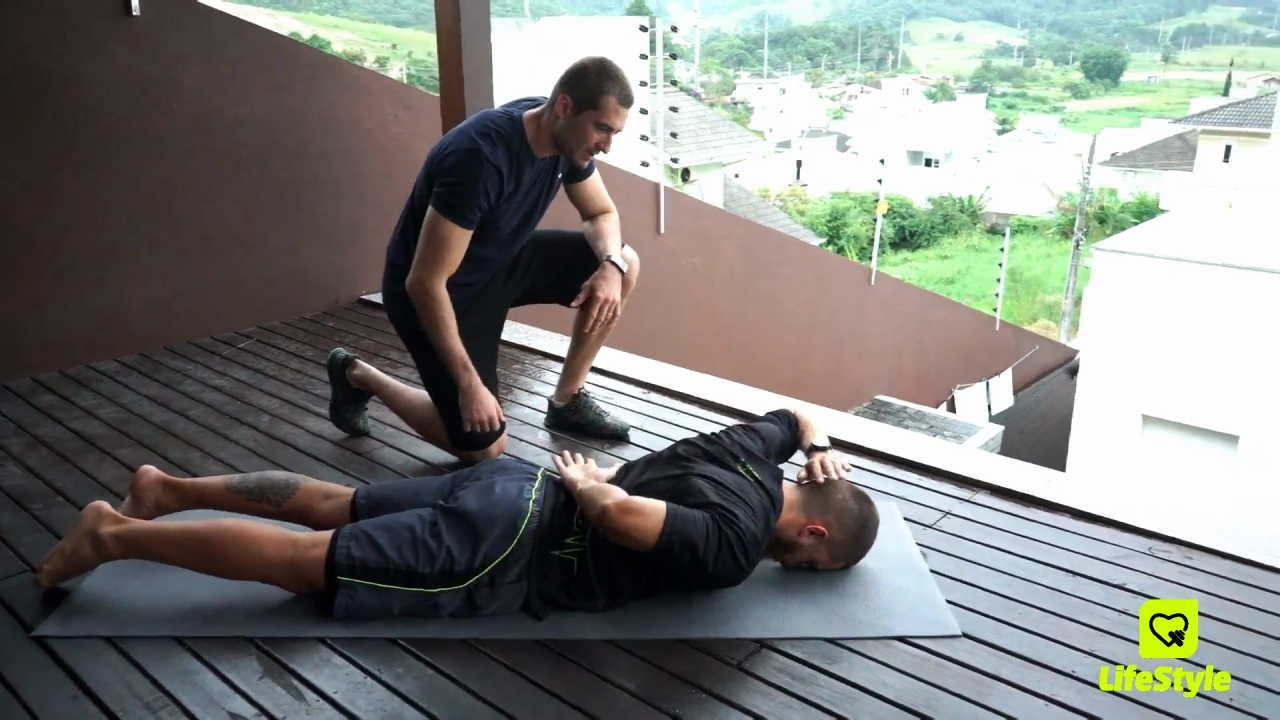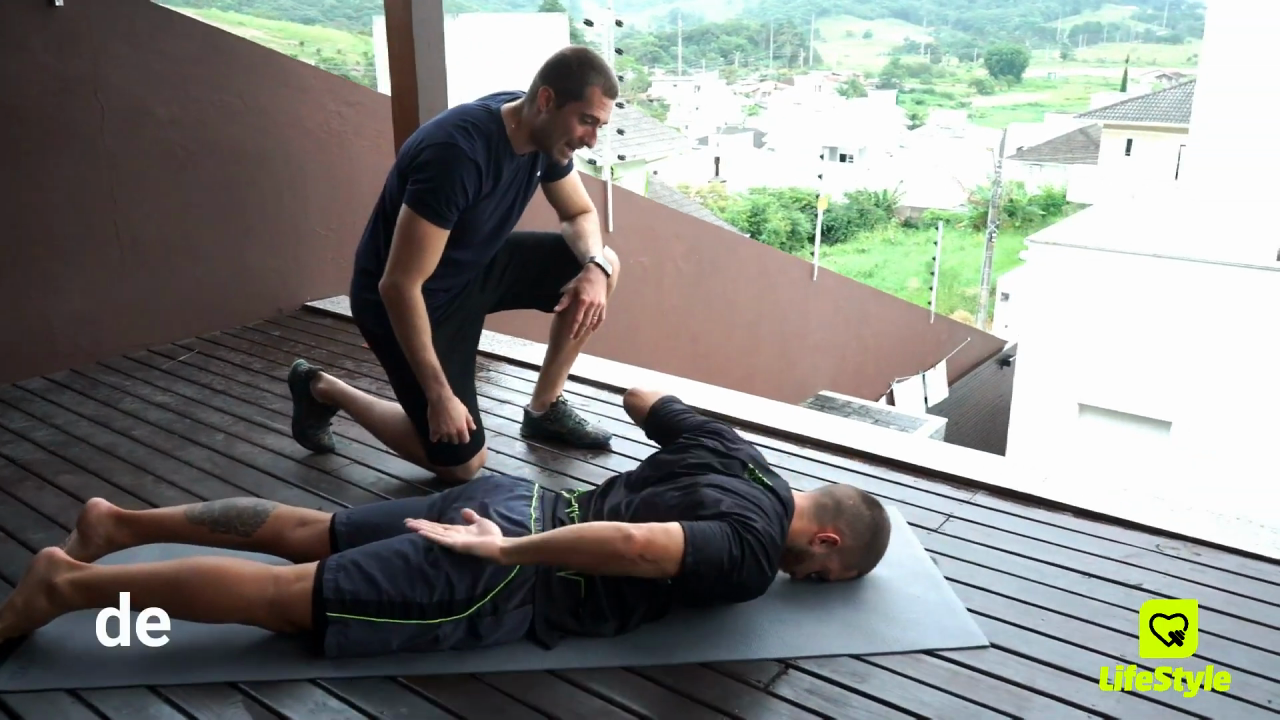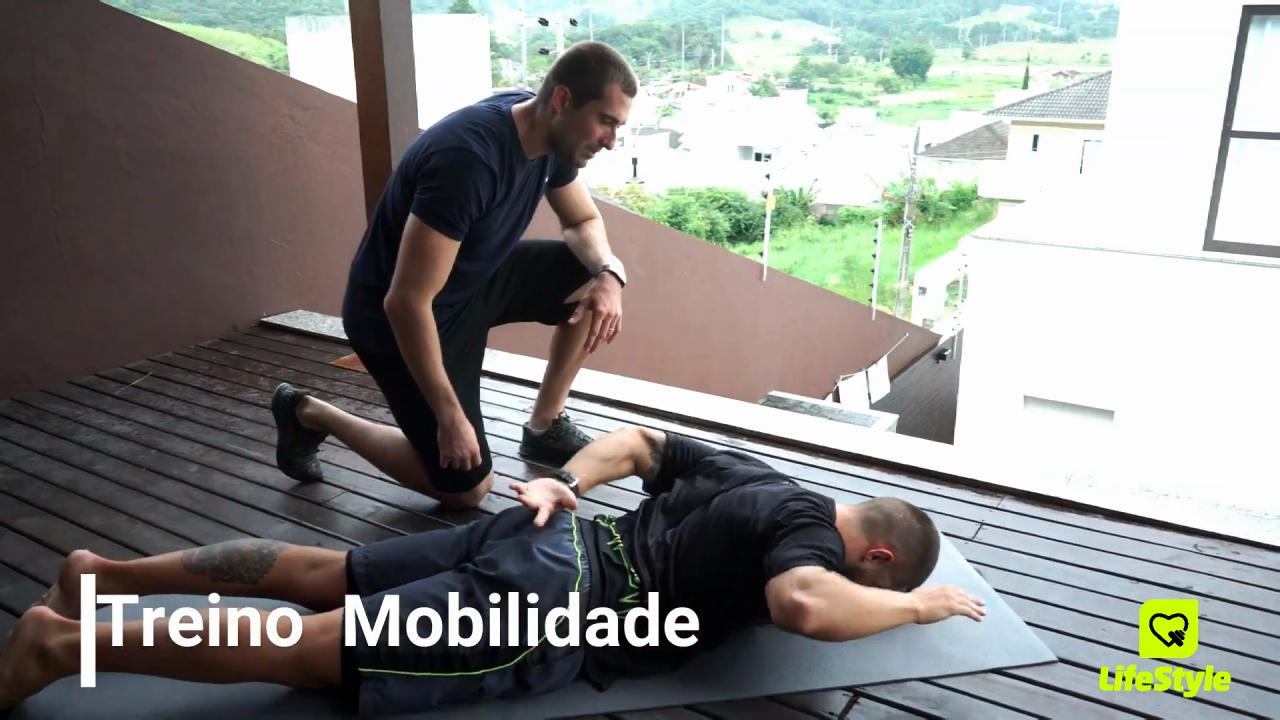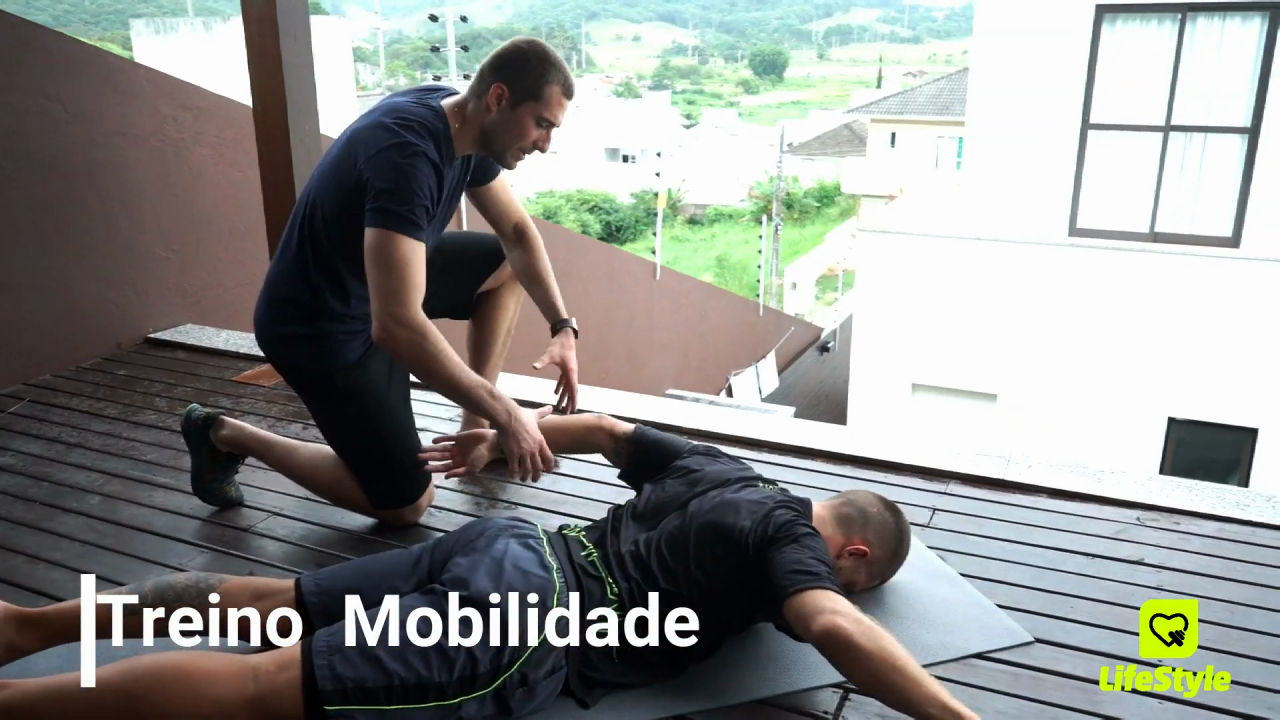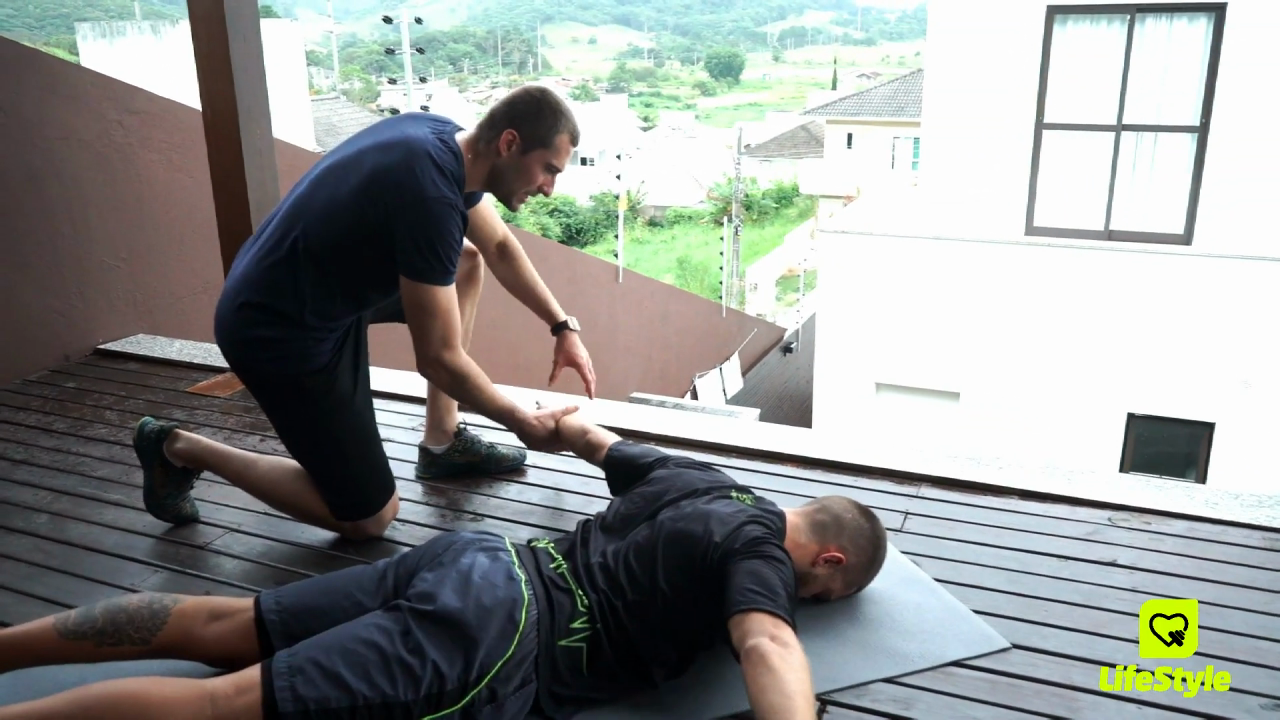
dt=1s
person 1, frame 1
left shoulder: (750, 453)
right shoulder: (737, 543)
left elbow: (787, 412)
right elbow: (617, 512)
left wrist: (820, 448)
right wrist: (586, 484)
left hip: (512, 490)
right hip: (504, 555)
left knee: (329, 503)
right knee: (303, 560)
left ankle: (168, 488)
right ankle: (117, 534)
person 1, frame 2
left shoulder: (734, 453)
right shoulder: (756, 550)
left elbow: (640, 396)
right elbow: (631, 545)
right wrist: (507, 556)
left hip: (507, 503)
right hip: (495, 587)
left knee: (305, 536)
right knee: (283, 598)
left ankle: (120, 519)
right ankle: (75, 581)
person 1, frame 3
left shoulder: (759, 475)
right shoulder: (815, 534)
left elbow: (639, 439)
right elbow: (797, 608)
left wrist: (562, 482)
right wrist: (925, 606)
left hip: (540, 543)
right hip: (546, 610)
left knee: (316, 578)
left ankle: (107, 572)
person 1, frame 4
left shoulder: (720, 470)
right shoulder: (793, 546)
left elbow: (599, 425)
right elbow: (838, 630)
left wrist: (491, 434)
left hip: (502, 549)
right hip: (517, 635)
left knee: (255, 605)
person 1, frame 5
left shoulder: (699, 479)
right shoulder: (763, 553)
left elbow: (593, 437)
right elbow: (768, 648)
left wrist: (558, 421)
left hip: (469, 563)
right hip: (485, 645)
left knee: (216, 627)
person 2, frame 1
left shoulder: (568, 136)
right shoulder: (480, 157)
left elbow: (602, 213)
right elbow: (424, 282)
left wrist: (610, 265)
right wrist: (469, 384)
left hip: (501, 261)
right hip: (439, 292)
left knee: (624, 265)
right knee: (483, 447)
left ankle: (567, 400)
right ankle: (358, 376)
person 2, frame 2
left shoulder: (546, 133)
right shoulder: (457, 153)
left elbow: (581, 214)
right elbow: (399, 285)
left wrist: (593, 267)
right wrist: (440, 395)
left hip: (474, 266)
right hip: (407, 298)
left knee: (604, 266)
right knee: (462, 463)
left ankle: (544, 409)
right ankle: (323, 391)
person 2, frame 3
left shoulder: (549, 132)
right shoulder: (468, 158)
left elbow: (584, 222)
right elbow: (406, 301)
left wrist: (608, 275)
right wrist: (450, 417)
right hip: (397, 317)
left knee: (600, 276)
right knee: (467, 487)
left ankle: (544, 427)
right ankle: (310, 414)
person 2, frame 4
left shoulder: (464, 124)
right shoulder: (405, 155)
left elbow: (516, 231)
right elbow: (396, 326)
left wrist: (563, 326)
right wrist: (506, 415)
right hip: (320, 326)
left knee: (511, 265)
right knee: (406, 503)
left ankle: (475, 433)
right ankle: (226, 437)
person 2, frame 5
left shoulder: (445, 140)
right shoulder: (430, 197)
left elbow: (498, 246)
right elbow: (439, 359)
left wrist: (563, 326)
right wrist: (523, 422)
right hip: (276, 331)
left knee: (467, 261)
right knee: (369, 517)
left ankle: (442, 443)
right ankle: (180, 450)
